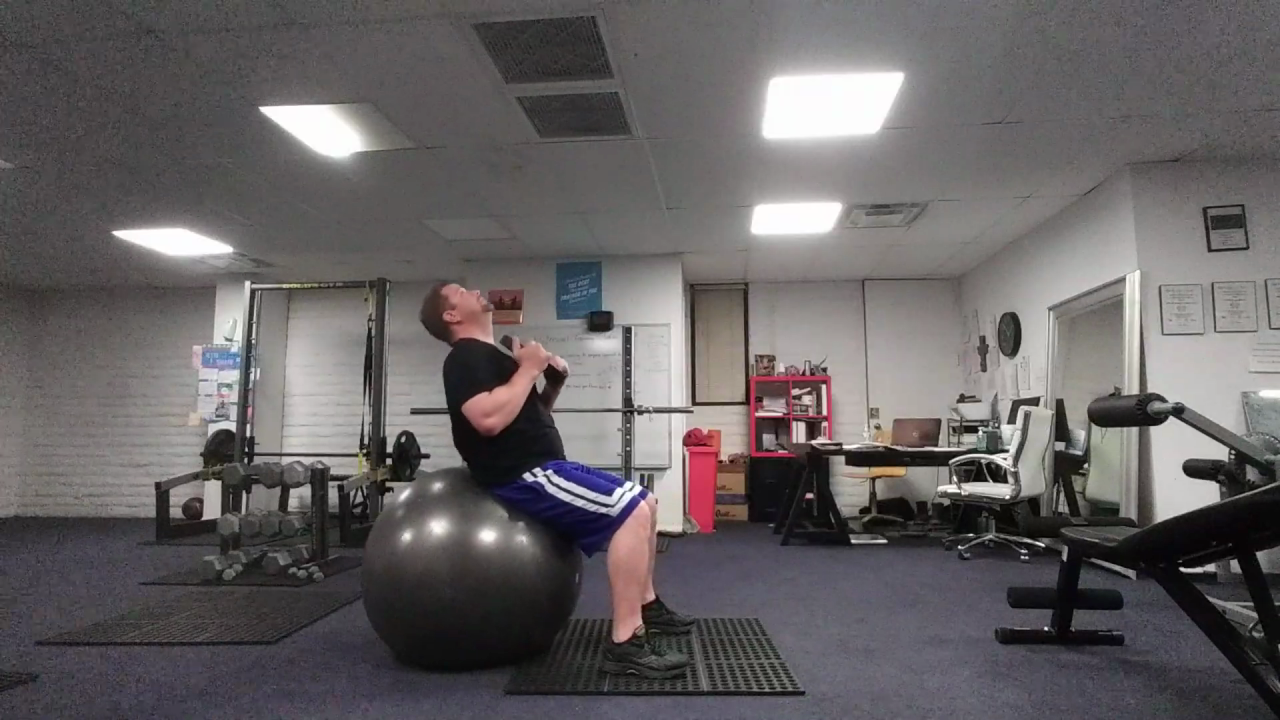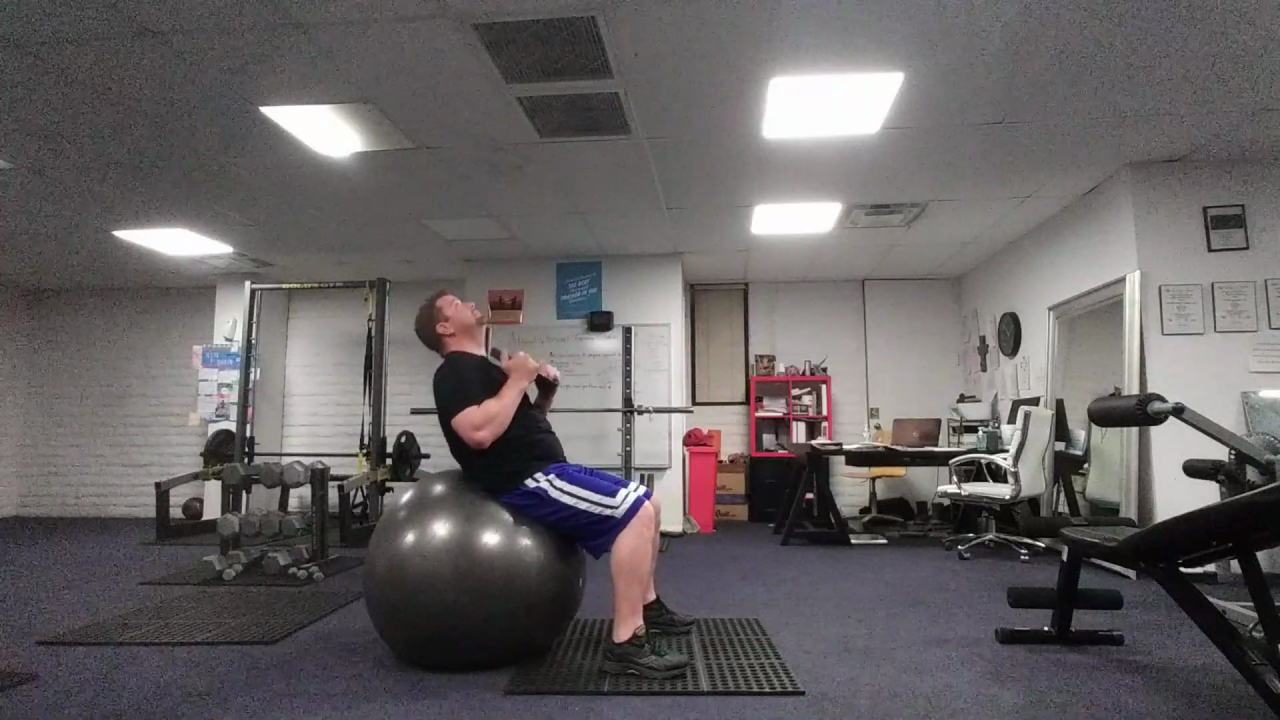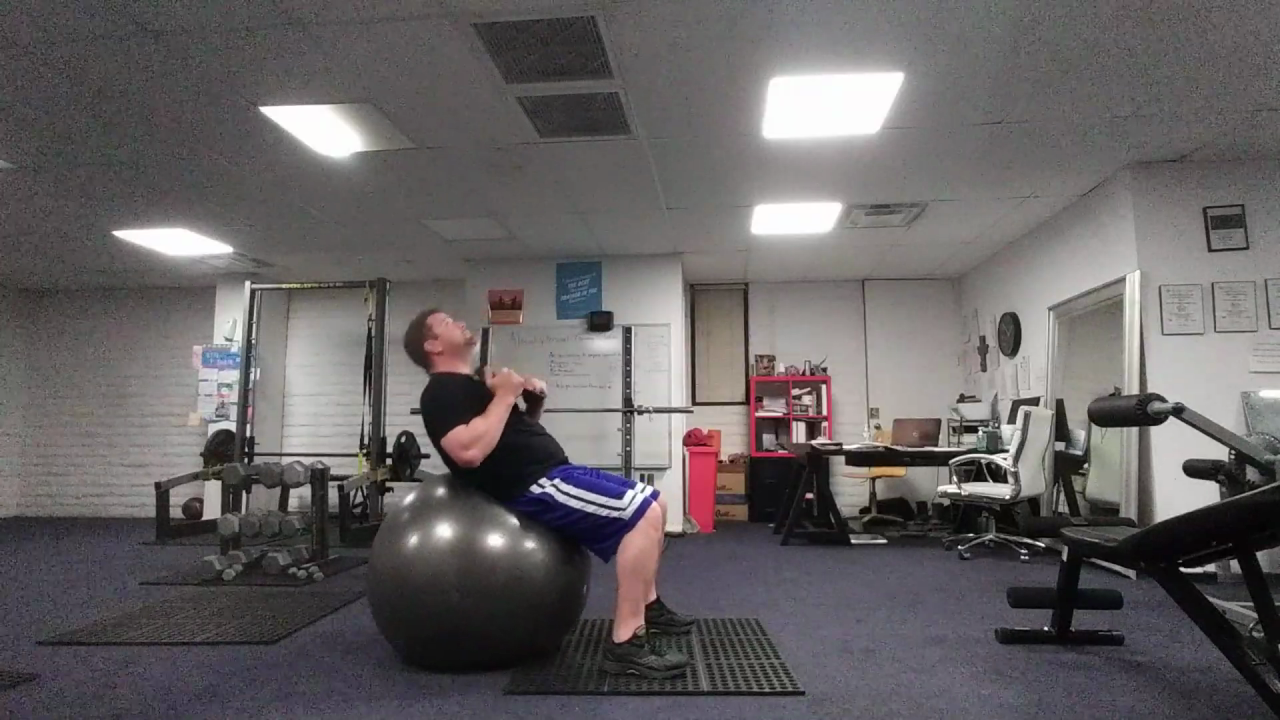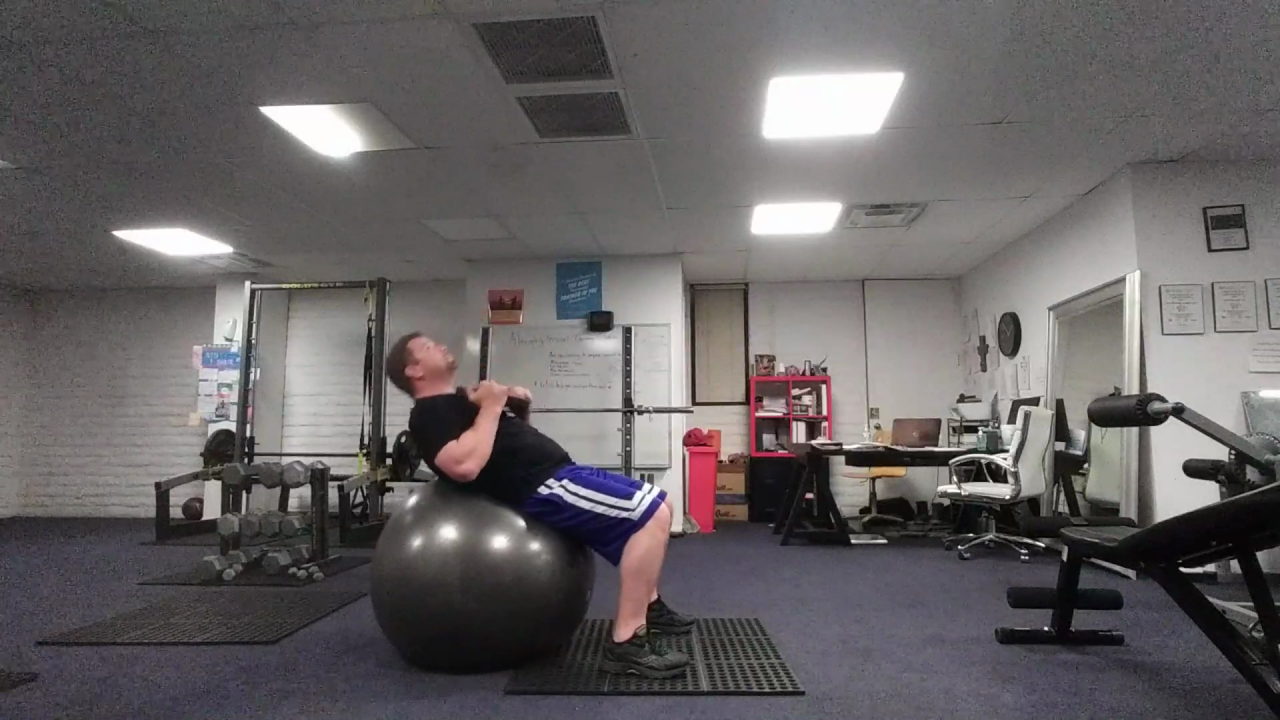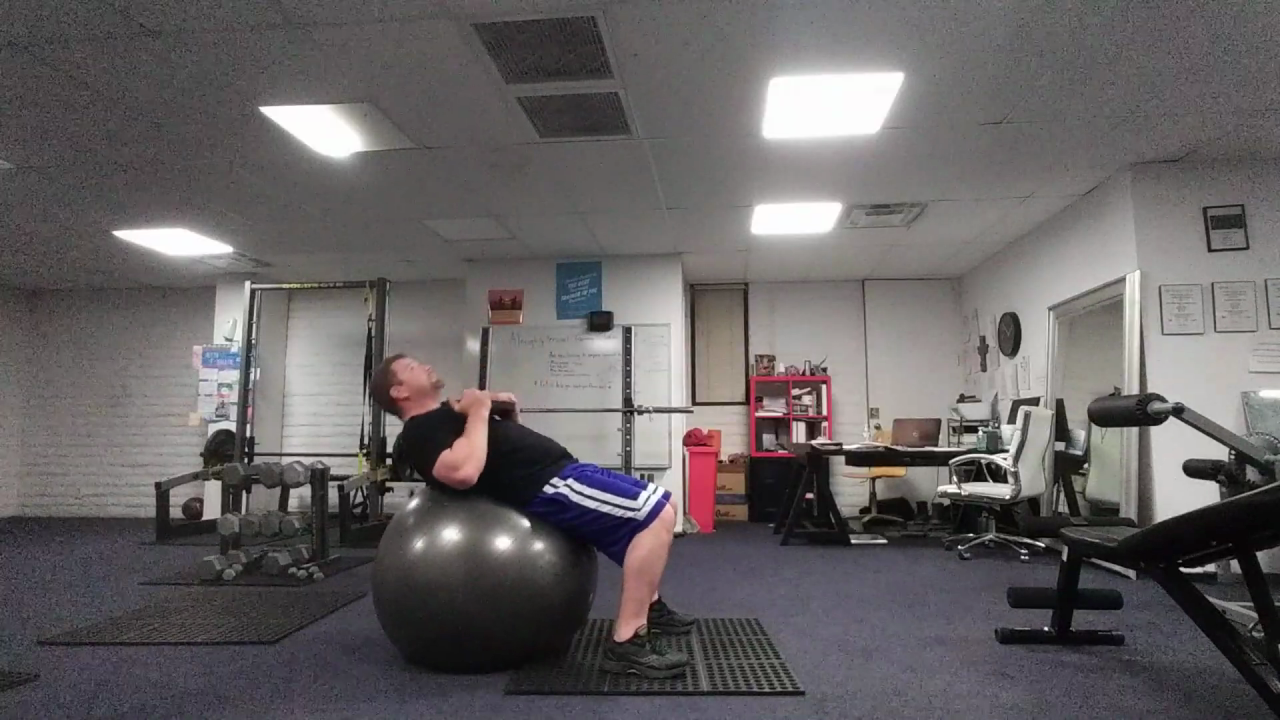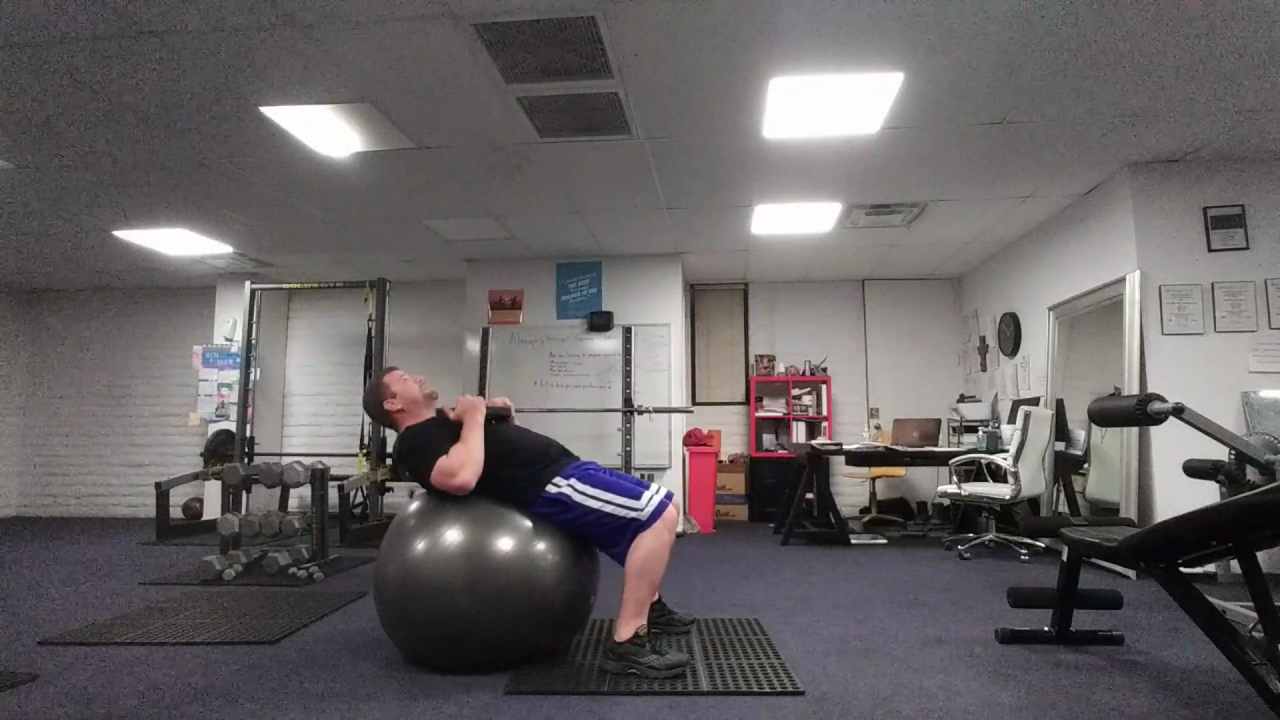
dt=0.2s
person 1, frame 1
left shoulder: (486, 355)
right shoulder: (466, 357)
right elbow: (489, 419)
left wrist: (554, 383)
right wrist: (528, 369)
left hip: (542, 468)
right hip: (524, 478)
left knee: (643, 503)
right knee: (634, 511)
left ankle: (647, 606)
right ankle: (627, 644)
person 1, frame 2
left shoulder: (477, 368)
right shoulder: (456, 372)
right elbow: (479, 433)
left wrist: (545, 392)
right wrist: (518, 380)
left hip: (546, 470)
right hip: (528, 482)
left knee: (644, 504)
right knee: (639, 511)
left ankle: (648, 606)
right ankle: (627, 644)
person 1, frame 3
left shoulder: (465, 385)
right shoulder: (442, 393)
right elbow: (469, 451)
left wrist: (534, 404)
right wrist: (505, 395)
left hip: (550, 474)
right hip: (535, 487)
left knee: (648, 505)
right knee: (647, 511)
left ankle: (649, 606)
right ankle: (627, 644)
person 1, frame 4
left shoulder: (452, 404)
right shoulder: (429, 415)
right elbow: (466, 466)
left wrist: (518, 408)
right wrist: (492, 405)
left hip: (555, 474)
right hip: (543, 487)
left knee: (653, 508)
right knee: (655, 513)
left ankle: (649, 606)
right ankle: (627, 644)
person 1, frame 5
left shoulder: (442, 418)
right shoulder: (419, 433)
right elbow: (464, 472)
left wrist: (507, 413)
right wrist: (478, 411)
left hip: (559, 471)
right hip: (549, 485)
left knee: (654, 508)
right knee: (659, 514)
left ankle: (648, 607)
right ankle: (627, 644)
person 1, frame 6
left shoulder: (439, 427)
right shoulder: (416, 442)
right elbow: (461, 478)
left wrist: (505, 418)
right wrist: (473, 416)
left hip: (560, 472)
right hip: (552, 485)
left knee: (657, 510)
right knee: (661, 515)
left ankle: (649, 607)
right ankle: (627, 644)
